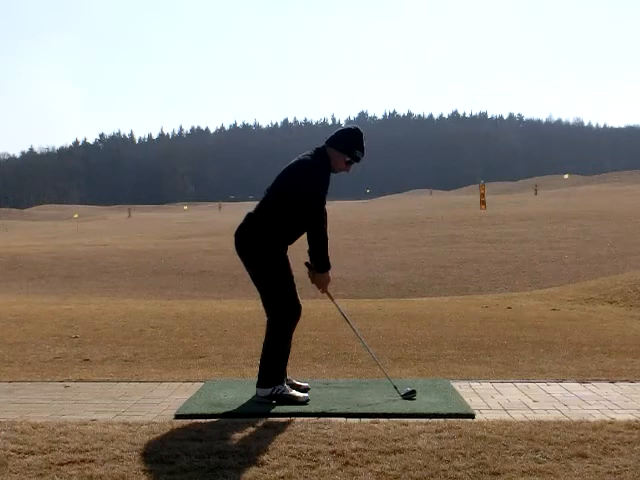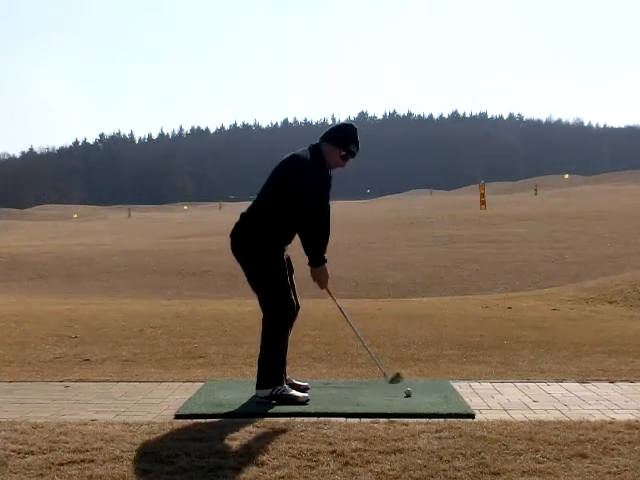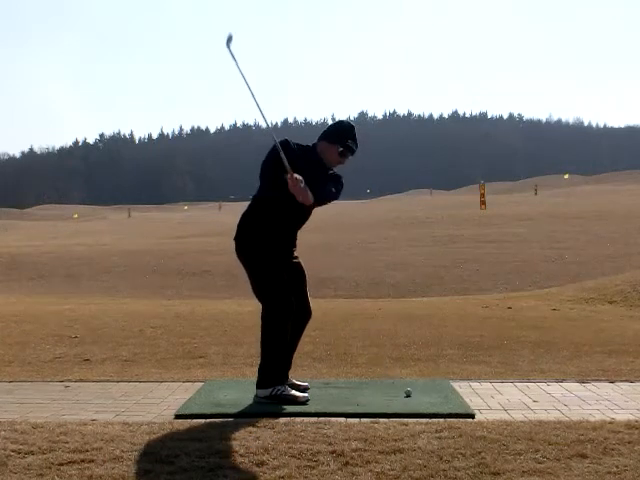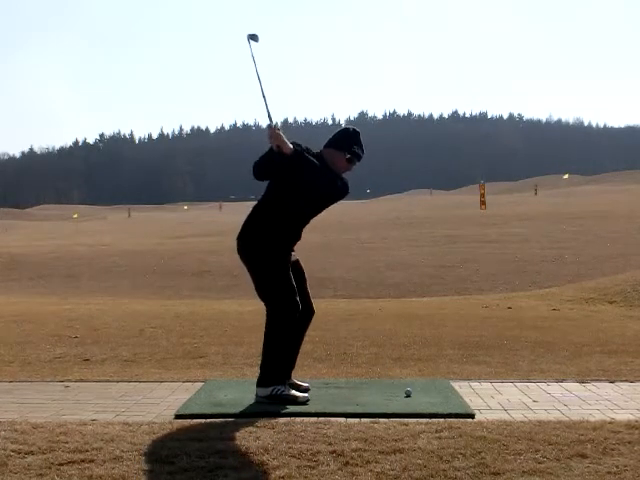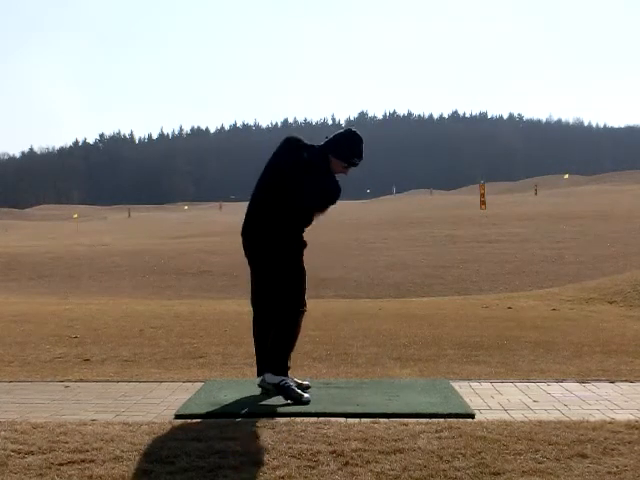
dt=1s
person 1, frame 1
left shoulder: (313, 167)
right shoulder: (312, 170)
left elbow: (314, 220)
right elbow: (315, 222)
left wrist: (317, 263)
right wrist: (322, 267)
left hip: (264, 242)
right hip: (259, 243)
left knee: (285, 310)
right knee: (286, 310)
left ankle: (277, 376)
right ankle: (269, 384)
person 1, frame 2
left shoulder: (319, 172)
right shoulder: (302, 165)
left elbow: (320, 218)
right elbow: (304, 219)
left wrist: (317, 259)
right wrist: (317, 262)
left hip: (270, 244)
right hip: (253, 242)
left knee: (288, 308)
right knee: (280, 308)
left ankle: (277, 375)
right ankle: (269, 384)
person 1, frame 3
left shoulder: (332, 178)
right shoulder: (287, 151)
left elbow: (326, 195)
right elbow: (266, 177)
left wrist: (310, 196)
right wrist: (289, 185)
left hip: (284, 244)
right hip: (255, 240)
left knee: (300, 310)
right knee: (279, 306)
left ankle: (279, 375)
right ankle: (268, 384)
person 1, frame 4
left shoulder: (338, 185)
right shoulder: (296, 158)
left elbow: (318, 178)
right elbow: (260, 172)
left wrist: (290, 150)
right wrist: (277, 150)
left hip: (282, 247)
right hip: (257, 243)
left knee: (303, 311)
right knee: (286, 308)
left ankle: (282, 376)
right ankle: (269, 384)
person 1, frame 5
left shoulder: (292, 146)
right shoulder: (328, 184)
left hip: (254, 235)
right hip: (283, 240)
left knee: (264, 306)
right knee: (292, 307)
left ankle: (268, 372)
right ankle: (276, 373)
